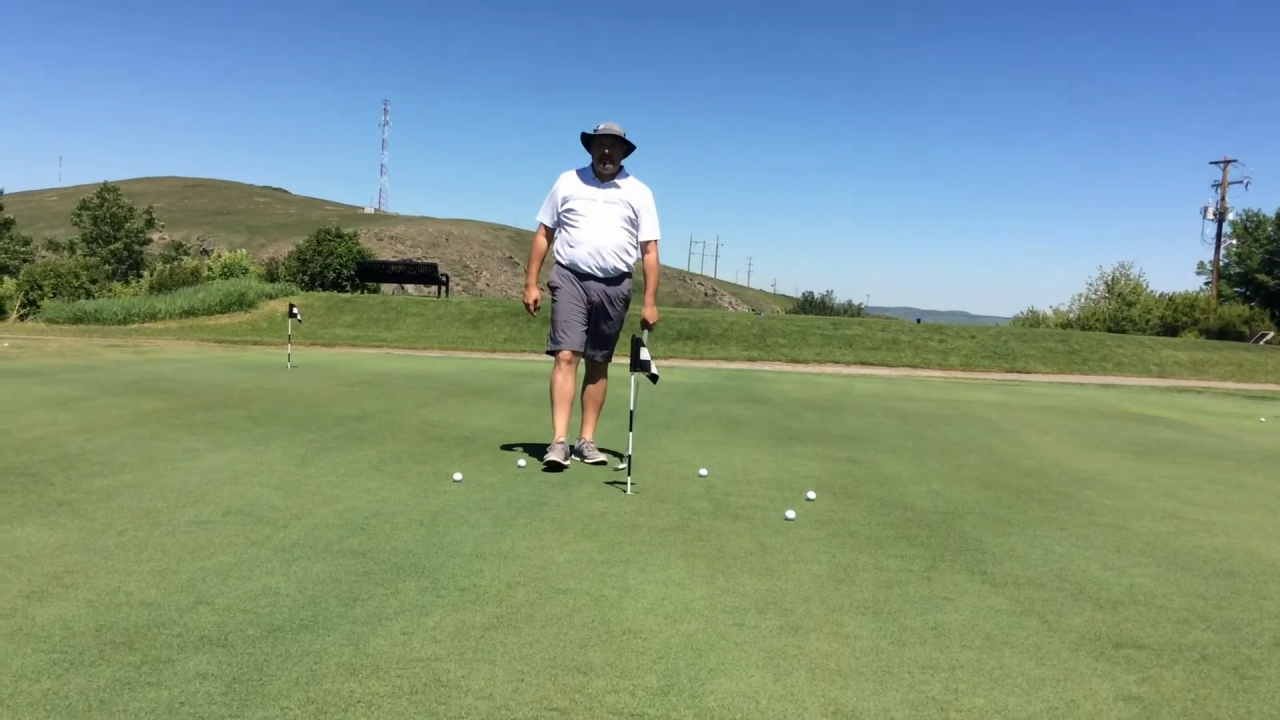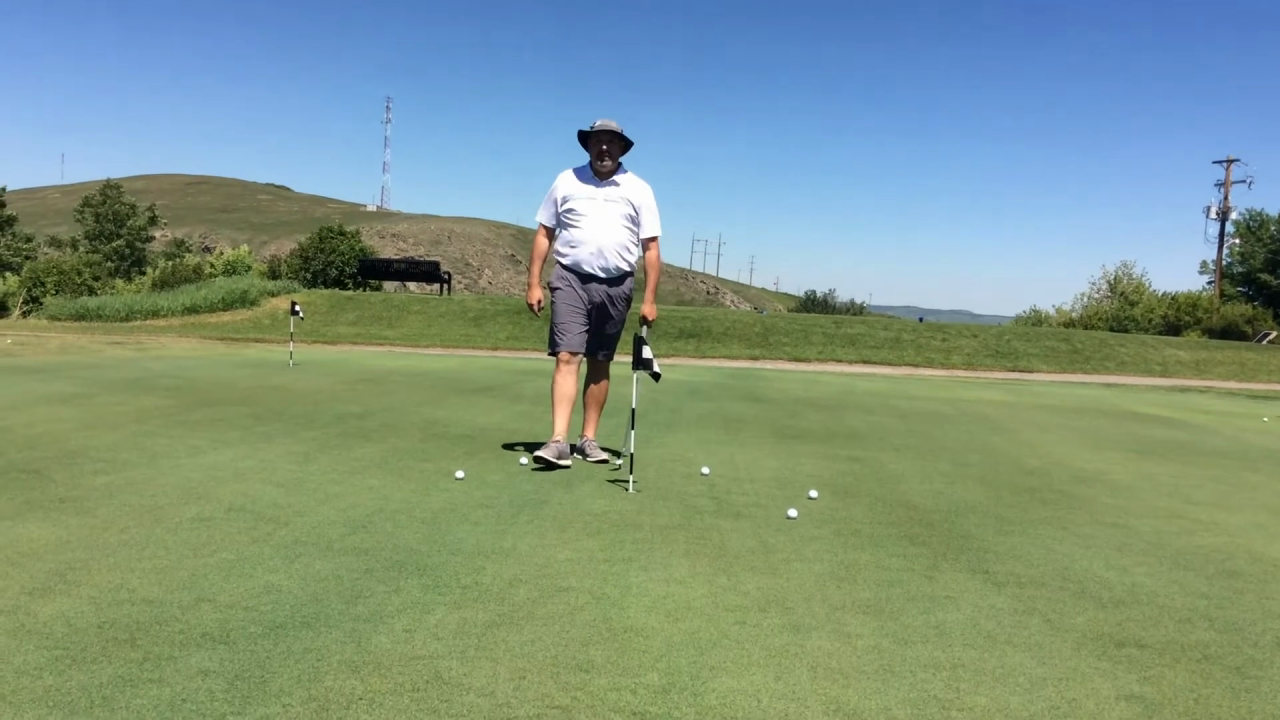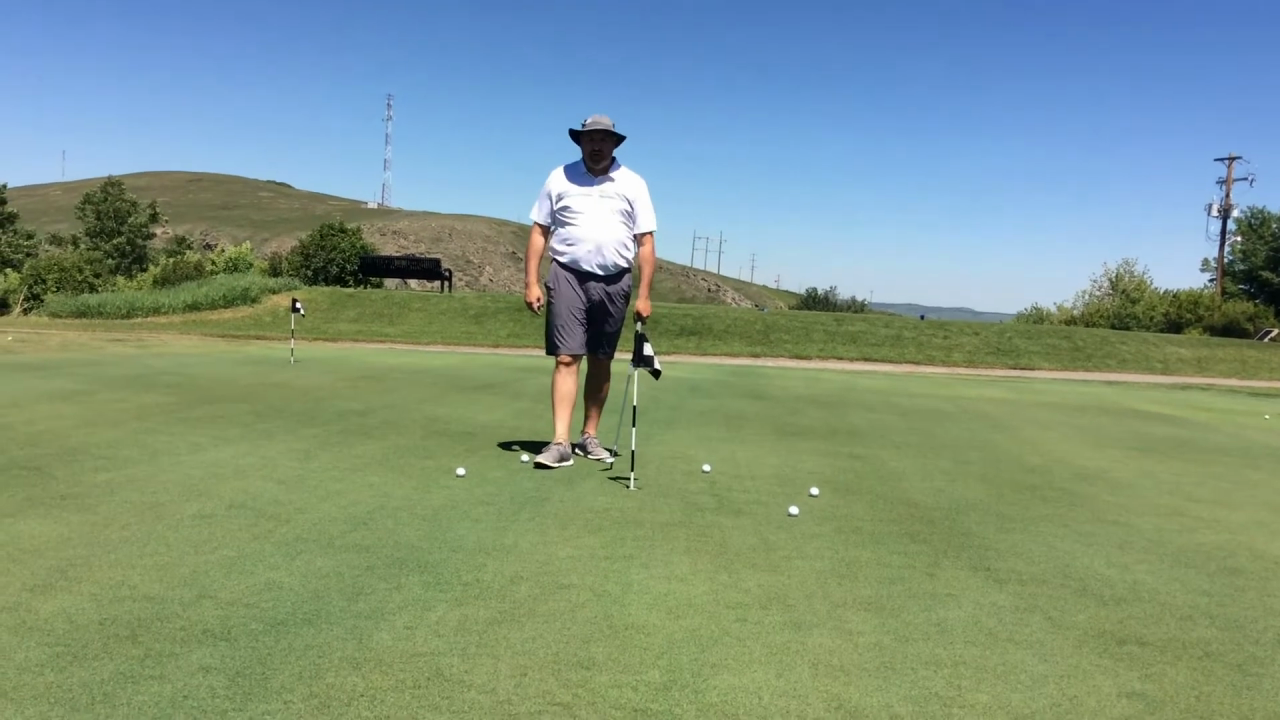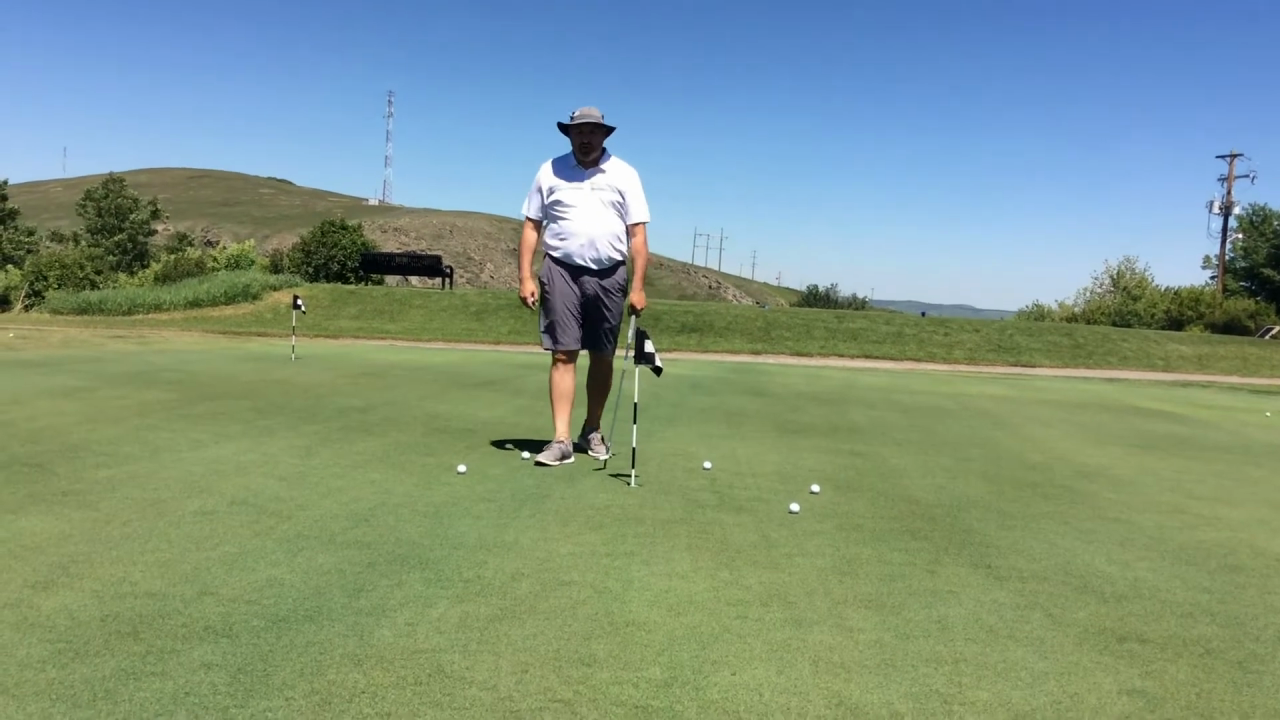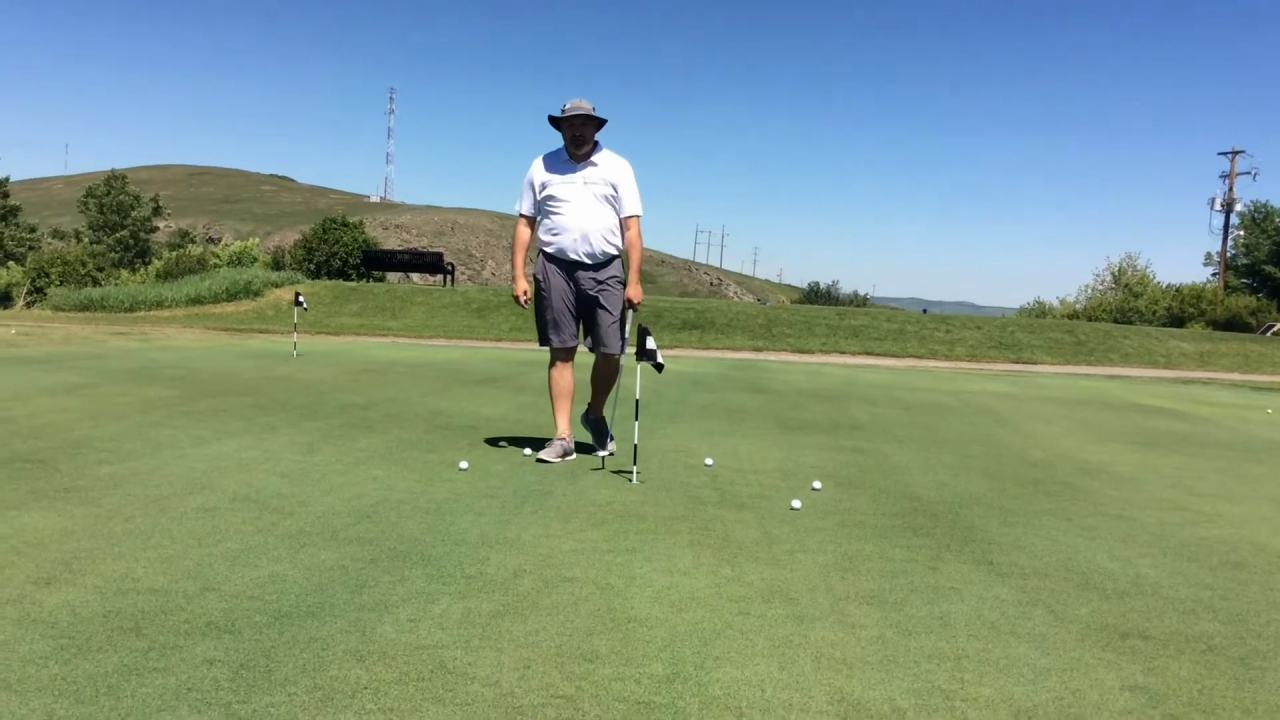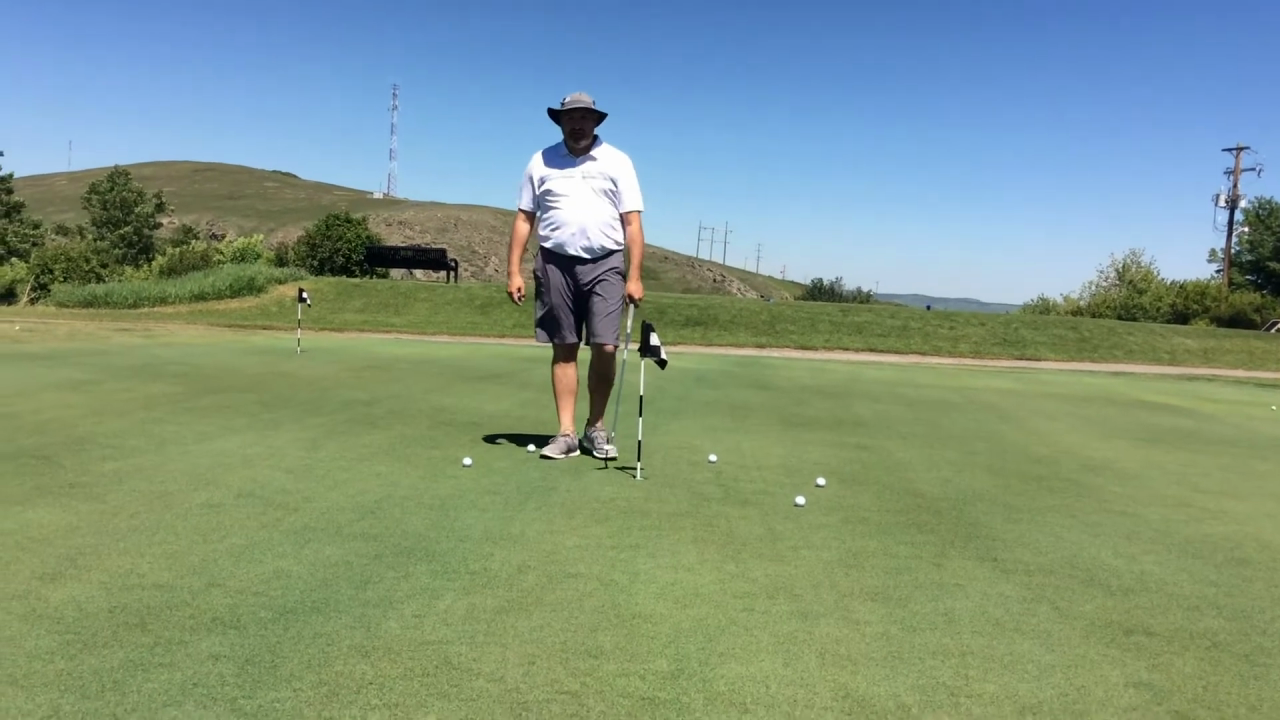
dt=0.2s
person 1, frame 1
left shoulder: (639, 192)
right shoulder: (568, 183)
left elbow: (649, 250)
right elbow: (543, 234)
left wrist: (650, 302)
right wrist: (531, 283)
left hip: (614, 286)
right hip: (570, 279)
left knee: (598, 364)
right knee: (566, 356)
left ankle: (586, 440)
right ankle: (559, 441)
person 1, frame 2
left shoulder: (638, 189)
right shoulder: (566, 182)
left elbow: (651, 247)
right elbow: (544, 234)
left wrist: (649, 299)
right wrist: (533, 283)
left hip: (616, 285)
right hip: (571, 280)
left knee: (600, 364)
right knee: (566, 357)
left ankle: (587, 439)
right ankle: (558, 440)
person 1, frame 3
left shoulder: (633, 183)
right shoulder: (559, 178)
left elbow: (645, 242)
right elbow: (539, 232)
left wrist: (644, 294)
right wrist: (532, 281)
left hip: (614, 282)
right hip: (568, 277)
left knee: (601, 361)
right knee: (566, 359)
left ankle: (589, 435)
right ankle: (561, 442)
person 1, frame 4
left shoulder: (624, 174)
right shoulder: (550, 171)
left elbow: (637, 233)
right elbow: (531, 226)
left wrist: (638, 286)
right wrist: (526, 276)
left hip: (609, 275)
right hip: (562, 272)
left knee: (602, 357)
right knee: (563, 355)
left ankle: (592, 430)
right ankle: (561, 440)
person 1, frame 5
left shoulder: (617, 167)
right shoulder: (542, 167)
left elbow: (631, 227)
right elbow: (525, 223)
left wrist: (634, 280)
right wrist: (519, 274)
left hip: (605, 270)
right hip: (557, 268)
left knee: (609, 353)
right knee: (561, 353)
left ankle: (595, 413)
right ankle: (563, 437)
person 1, frame 6
left shoulder: (617, 162)
right shoulder: (541, 162)
left elbow: (632, 222)
right elbow: (524, 218)
left wrist: (635, 276)
right wrist: (514, 270)
left hip: (605, 265)
right hip: (556, 264)
left knee: (605, 347)
right knee: (564, 350)
left ankle: (595, 428)
right ankle: (566, 433)
